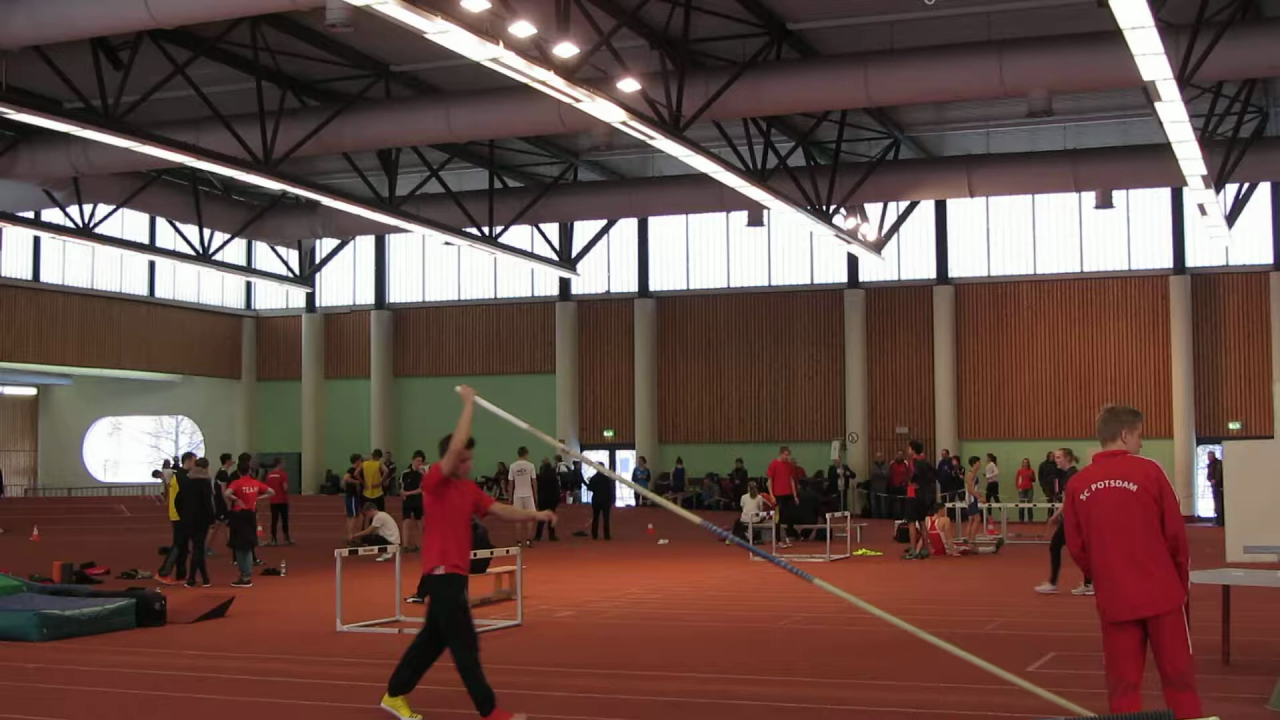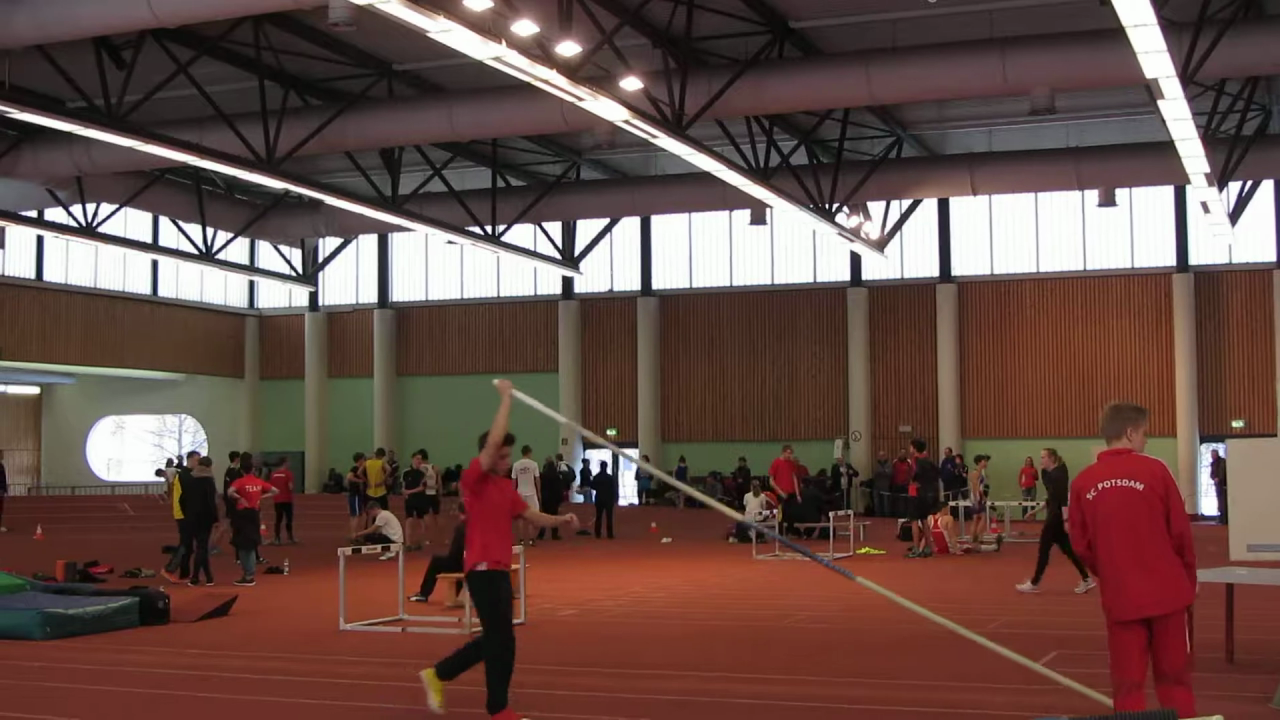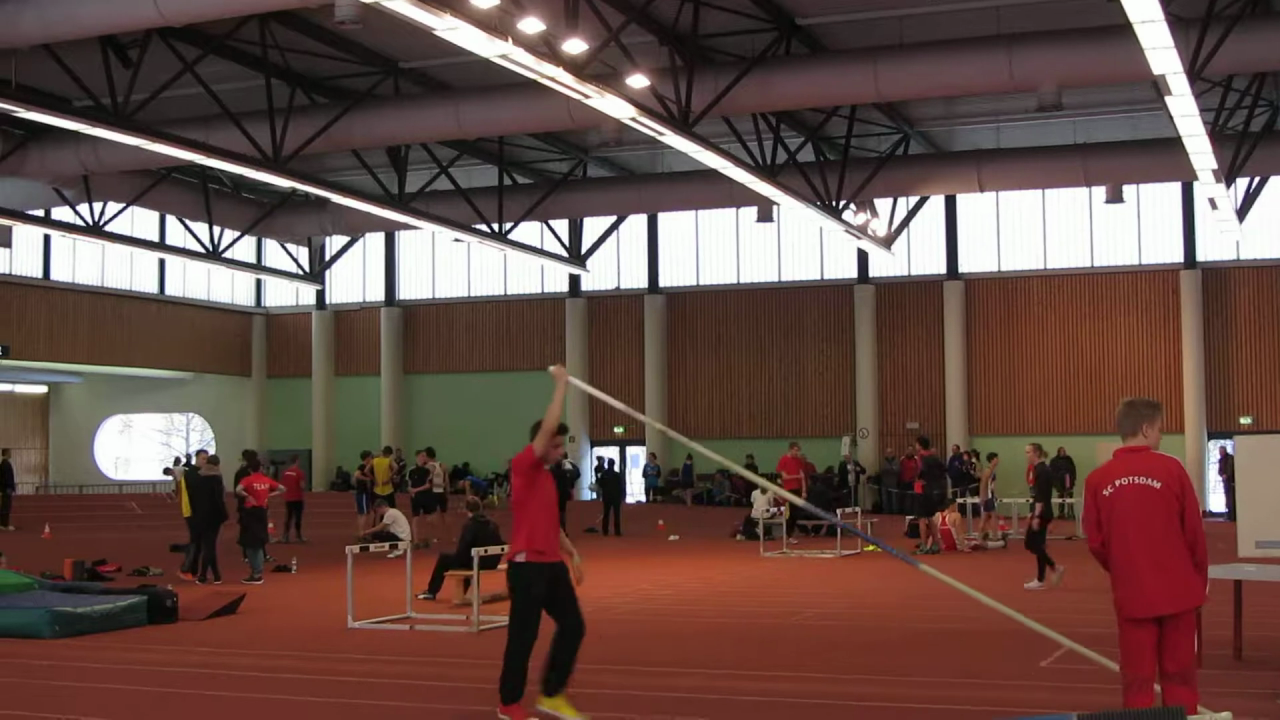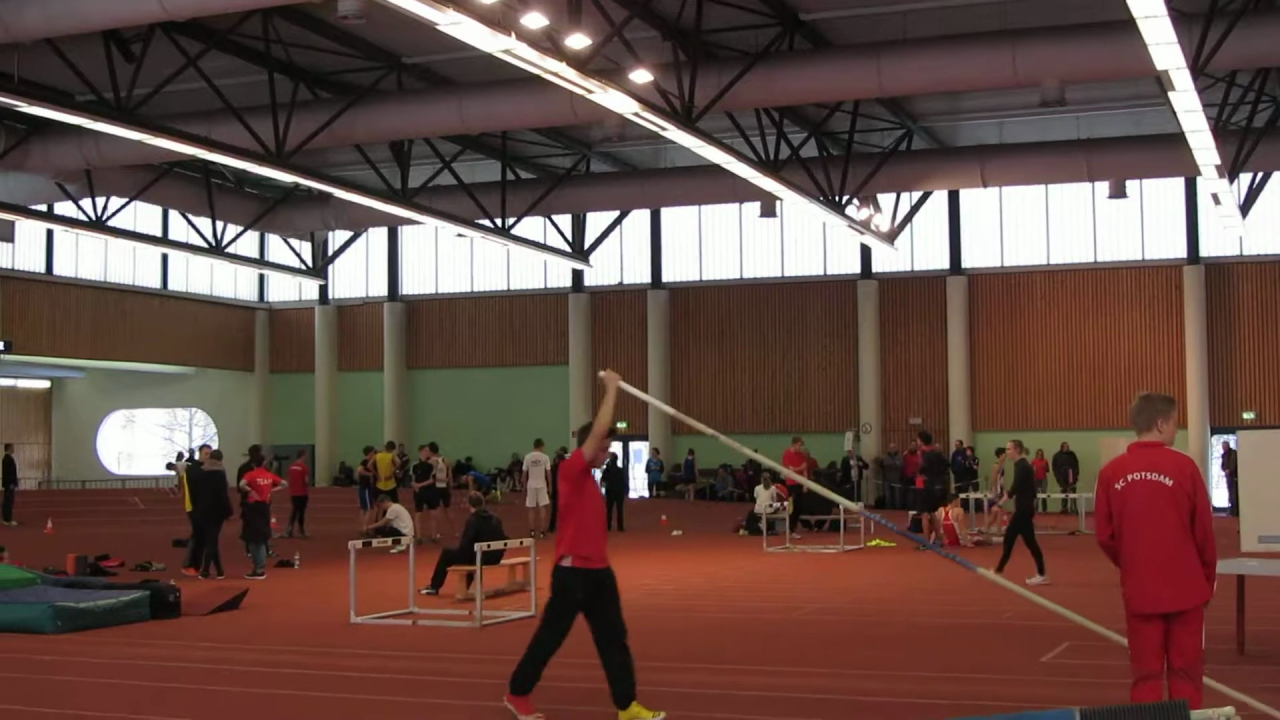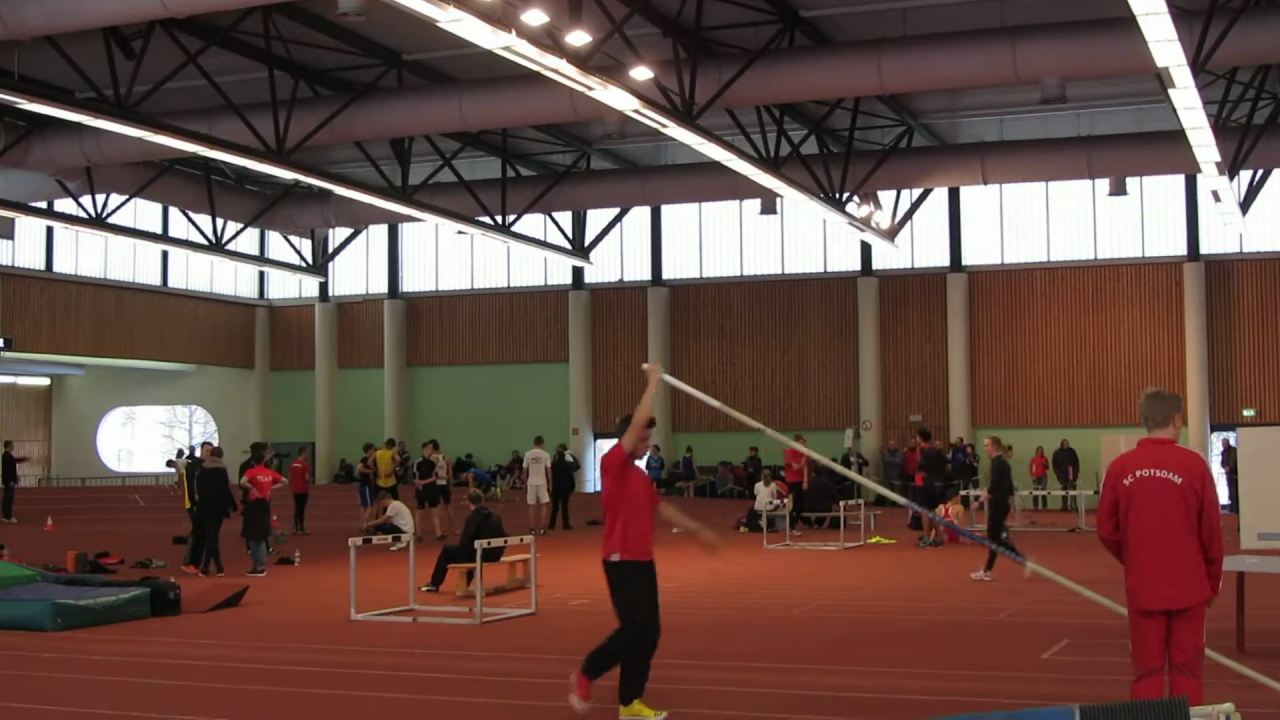
dt=0.2s
person 1, frame 1
left shoulder: (469, 488)
right shoulder: (434, 482)
left elbow: (500, 511)
right elbow: (455, 447)
left wrist: (536, 514)
right wrist: (468, 404)
left hip: (455, 574)
right hip: (441, 575)
left knee: (433, 641)
right knee: (465, 642)
person 1, frame 2
left shoulder: (504, 486)
right shoulder: (473, 479)
left elbow: (528, 514)
right elbow: (494, 440)
left wrist: (559, 519)
right wrist: (506, 397)
left hip: (500, 572)
right hip: (483, 572)
left knee: (495, 639)
right knee: (501, 641)
left ankle: (438, 675)
person 1, frame 3
left shoulder: (549, 477)
right shoulder: (524, 468)
right elbow: (547, 427)
left wrist: (573, 554)
right wrist: (561, 384)
left hip: (552, 564)
right hip: (527, 564)
left knee: (573, 627)
right knee: (522, 636)
person 1, frame 4
left shoulder: (590, 480)
right shoulder: (571, 471)
right elbow: (598, 431)
right wrist: (610, 390)
left hip: (599, 570)
right hip: (571, 568)
left knee: (615, 636)
right knee: (552, 634)
person 1, frame 5
left shoulder: (639, 474)
right shoulder: (612, 464)
left elbow: (662, 508)
right elbow: (638, 423)
left wrist: (699, 530)
right wrist: (652, 382)
left hip: (643, 562)
right hip: (620, 561)
left knee: (650, 632)
right knee: (636, 630)
right ankle: (583, 673)
person 2, frame 1
left shoulder: (1077, 485)
right shoulder: (1149, 471)
left elbow: (1076, 547)
right elbow: (1175, 533)
right wrist: (1182, 582)
left hip: (1114, 600)
right hip: (1161, 593)
left knee: (1123, 685)
right knee: (1178, 678)
person 2, frame 2
left shoulder: (1082, 483)
right shoulder: (1155, 470)
left elbow: (1082, 547)
right elbow: (1180, 532)
right wrist: (1190, 581)
left hip: (1120, 598)
right hip: (1166, 593)
left knee: (1128, 684)
right knee: (1174, 678)
person 2, frame 3
left shoulder: (1097, 480)
right shoulder: (1171, 468)
left elbow: (1096, 543)
right elbow: (1194, 532)
right wrist: (1200, 582)
left hip: (1131, 596)
right hip: (1178, 592)
left knee: (1137, 681)
right knee: (1180, 679)
person 2, frame 4
left shoulder: (1111, 473)
right shoulder: (1184, 466)
left elbow: (1105, 536)
right elbow: (1204, 531)
right wrist: (1208, 581)
left hip: (1140, 591)
right hip: (1185, 589)
left knee: (1145, 675)
right knee: (1186, 674)
person 2, frame 5
left shoulder: (1120, 467)
right shoulder: (1194, 464)
left elbow: (1106, 530)
right elbow: (1211, 530)
right wrist: (1213, 580)
left hip: (1143, 587)
right hip: (1188, 586)
left knee: (1146, 671)
right knee: (1187, 670)
